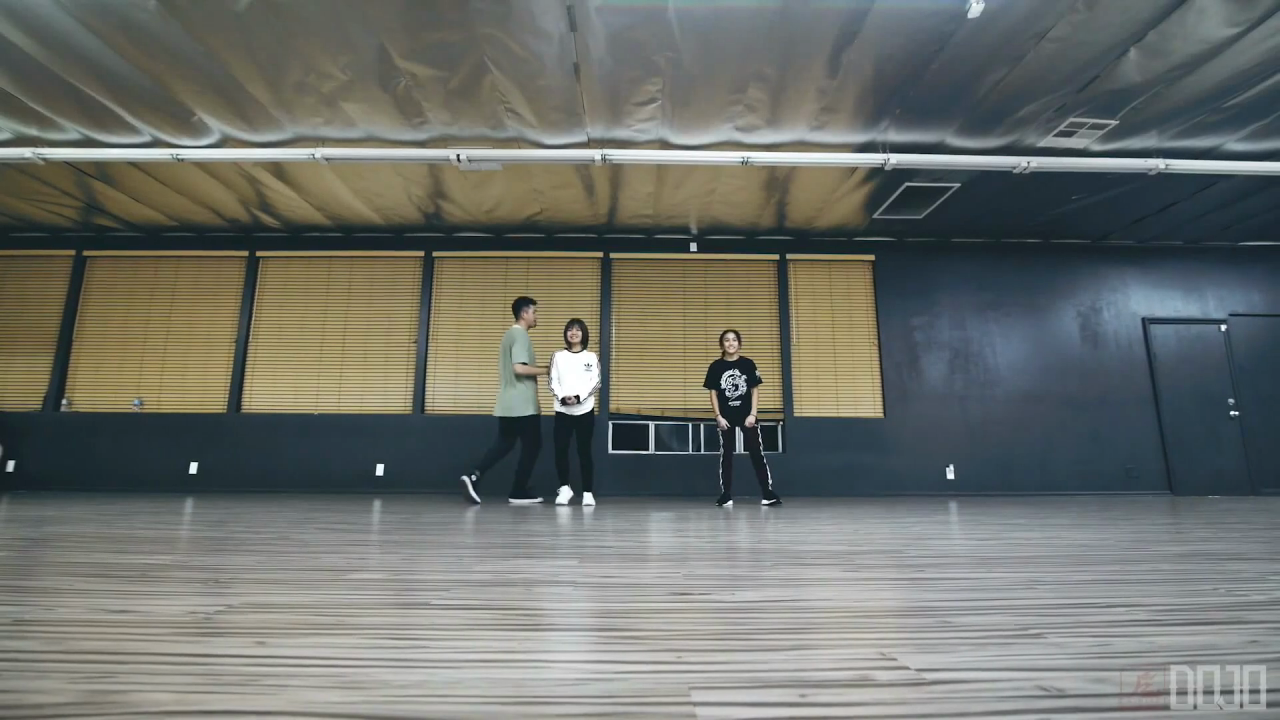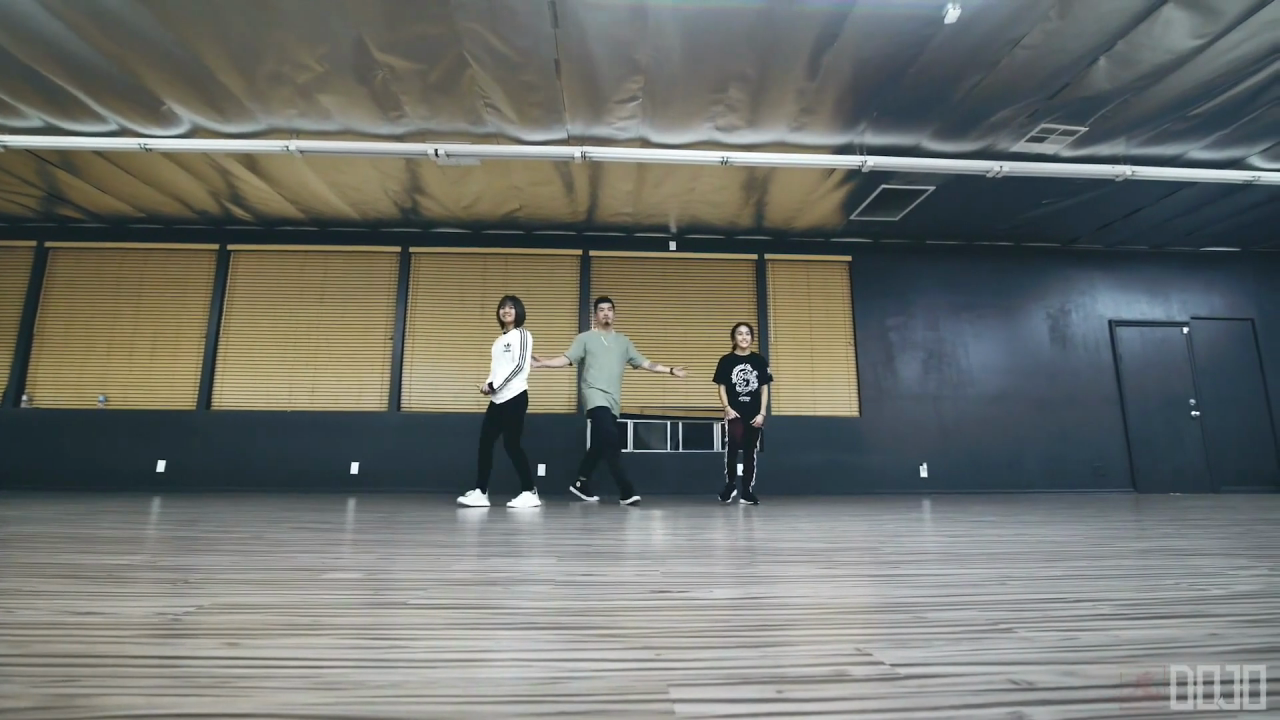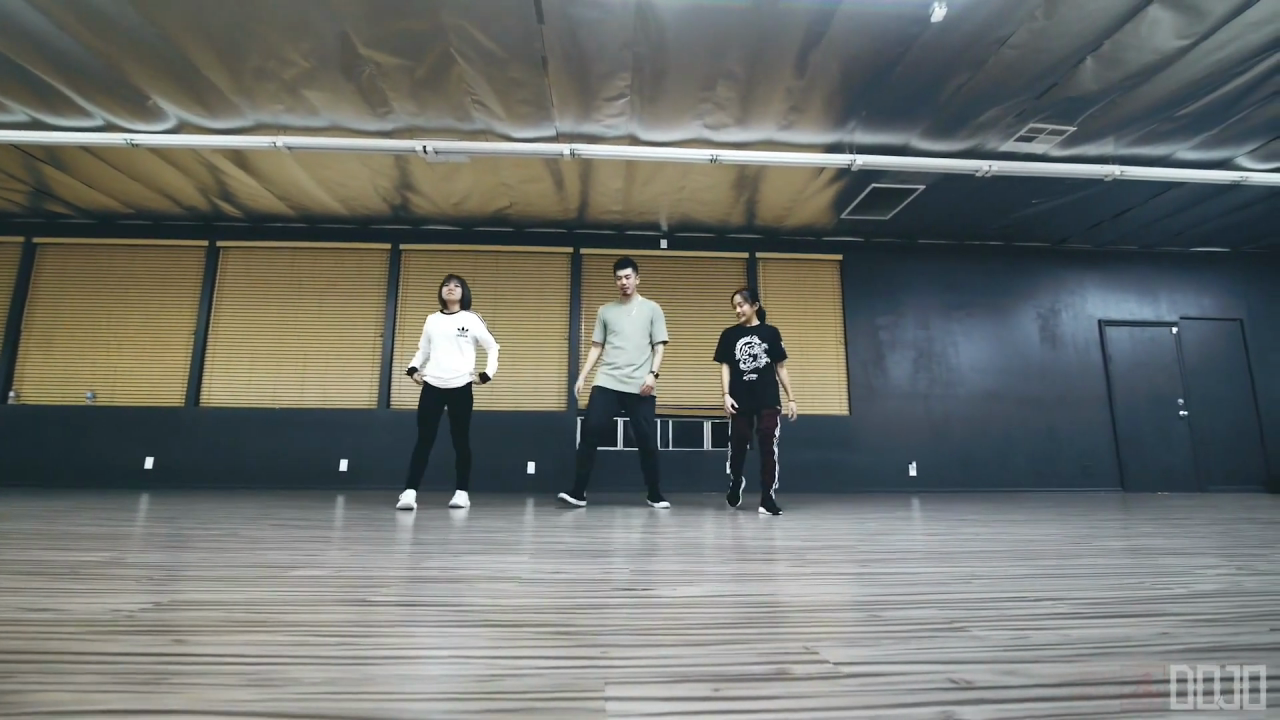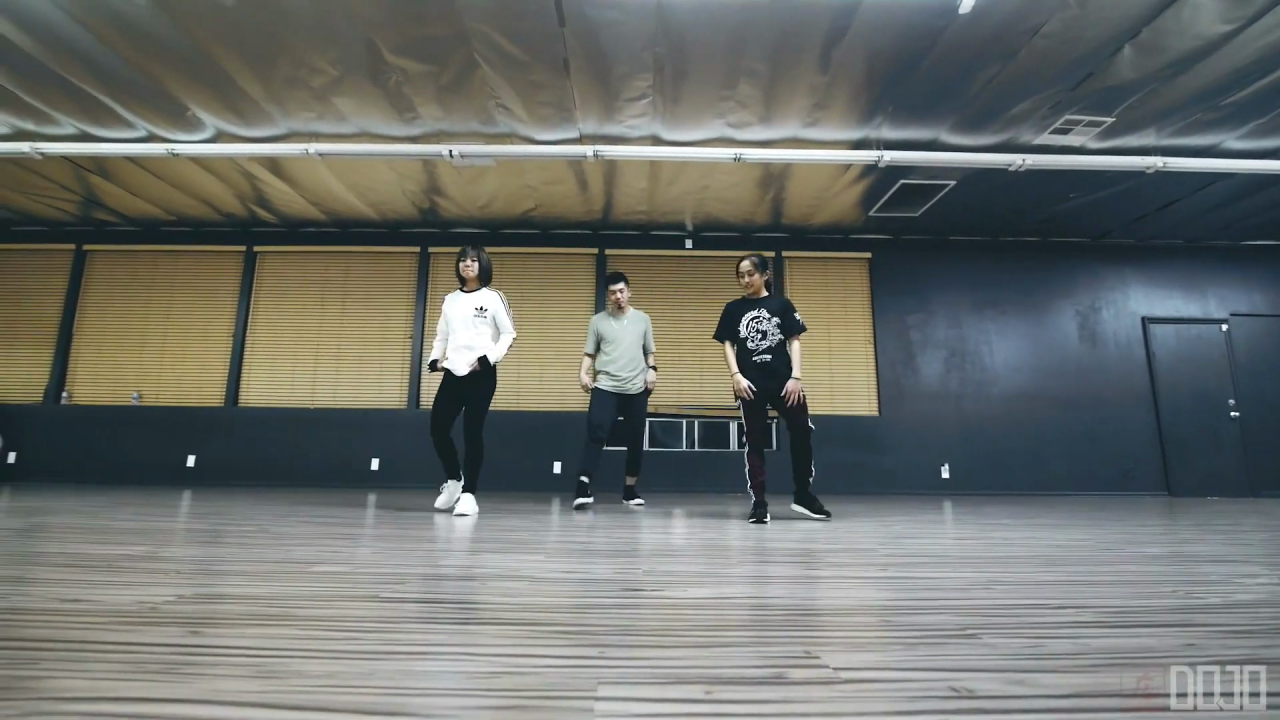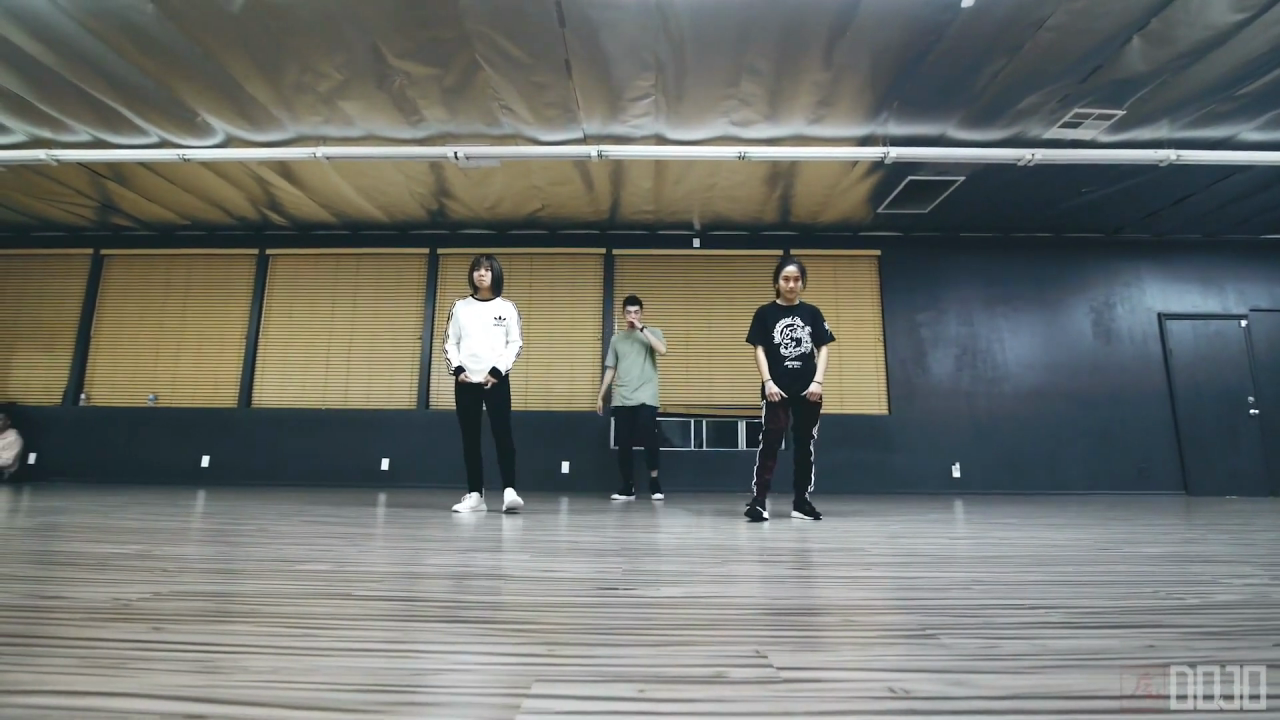
dt=1s
person 1, frame 1
left shoulder: (591, 357)
right shoulder: (558, 356)
left elbow: (596, 382)
right elbow: (552, 382)
left wrist: (579, 397)
right wrist: (563, 398)
left hip: (585, 410)
right hip: (563, 411)
left knee: (584, 451)
right knee: (560, 450)
left ankle: (588, 493)
right ankle: (564, 488)
person 1, frame 2
left shoulder: (522, 335)
right shoulder: (499, 341)
left elbow: (519, 366)
left wrist: (492, 386)
right wrist: (488, 385)
left hip: (515, 397)
right hip: (498, 399)
left knee: (511, 444)
right knee: (485, 443)
left ankle: (529, 492)
right ankle: (480, 492)
person 1, frame 3
left shoulder: (472, 319)
right shoulder: (432, 320)
left elbow: (493, 348)
right elbow: (423, 350)
left wrist: (487, 374)
right wrist: (414, 369)
left hip: (461, 387)
right hip: (432, 386)
left knee: (460, 440)
right knee: (424, 438)
left ankle: (462, 491)
right ankle: (410, 491)
person 1, frame 4
left shoulder: (493, 297)
right shoulder: (450, 300)
left elbow: (508, 334)
right elbow: (441, 336)
left wrist: (488, 359)
right wrist: (435, 359)
left hip: (481, 374)
right hip: (453, 374)
left knee: (472, 432)
right knee: (438, 428)
left ankle: (468, 495)
right ankle: (454, 479)
person 1, frame 5
left shoulder: (507, 307)
right shoulder: (460, 306)
left elbow: (516, 344)
right elbow: (450, 343)
left wrist: (498, 370)
right wrist: (457, 369)
left hip: (497, 380)
right hip: (467, 380)
left knee: (502, 432)
right knee: (470, 437)
left ankle: (509, 490)
right ankle: (475, 494)
person 2, frame 1
left shoulder: (748, 364)
right shoulder: (716, 367)
left elbow: (755, 390)
right elbow: (713, 393)
left wrist: (753, 414)
right wrist: (718, 416)
left hip: (747, 416)
right hip: (726, 417)
left knee: (756, 452)
right knee: (726, 454)
left ankle: (767, 492)
right ankle: (726, 494)
person 2, frame 2
left shoulder: (759, 360)
right shoulder: (726, 360)
left elbow: (764, 388)
right elbow: (721, 387)
left wrist: (762, 413)
right wrist: (726, 407)
left hip: (754, 414)
right hip: (734, 412)
left knee: (750, 452)
right knee: (733, 444)
left ankle: (747, 491)
right ankle: (730, 484)
person 2, frame 3
left shoulder: (770, 333)
right shoulder: (729, 334)
left elbow: (780, 366)
right elbow: (725, 367)
left wrist: (790, 398)
right wrist: (726, 395)
left hip: (768, 398)
right hip: (740, 399)
left knee: (768, 444)
right knee: (738, 444)
left ankle: (768, 498)
right ankle: (736, 483)
person 2, frame 4
left shoulder: (782, 304)
right shoulder: (733, 309)
left elbow: (794, 341)
right elbow: (728, 345)
left wrist: (796, 376)
right wrist: (736, 375)
left hip: (782, 381)
right hip: (750, 384)
left knee: (802, 433)
right knee: (755, 441)
left ankle: (803, 494)
right ankle: (759, 503)
person 2, frame 5
left shoulder: (812, 313)
right shoulder: (765, 313)
left elbow: (823, 349)
right elbow: (760, 350)
left wrist: (818, 381)
right wrist: (767, 382)
left hip: (807, 388)
right hip: (777, 388)
left knee: (805, 443)
right knee: (770, 440)
left ankle: (801, 501)
right ankle: (759, 499)
person 3, frame 1
left shoulder: (510, 335)
right shoulder: (520, 336)
right elbow: (519, 369)
left wrist: (541, 371)
right wrist: (546, 370)
left hip: (507, 404)
right hip: (523, 405)
left knee: (503, 444)
right knee: (532, 445)
left ankle: (474, 476)
right ankle: (519, 491)
person 3, frame 2
left shoulder: (623, 341)
right shoulder: (585, 338)
left elbow: (643, 363)
right elbow: (567, 359)
left wrist: (670, 371)
right wrist: (543, 363)
left hip: (612, 401)
right hip: (595, 397)
left knee: (601, 445)
right knee: (611, 441)
left ankle: (580, 483)
right ankle: (626, 490)
person 3, frame 3
left shoulder: (652, 309)
right shoulder: (605, 311)
left elbow: (659, 345)
right elbow: (596, 347)
left wrist: (653, 374)
right wrist: (581, 377)
left hip: (639, 386)
right hip: (607, 382)
left knee: (646, 438)
right knee: (590, 430)
left ankle: (654, 493)
right ankle: (578, 489)
person 3, frame 4
left shoulder: (642, 319)
right shoulder: (598, 321)
left elbow: (649, 352)
right elbow: (589, 353)
left wrist: (651, 369)
right wrist: (583, 374)
left hip: (636, 389)
right hip: (605, 387)
left knee: (635, 441)
right knee: (596, 434)
left ankle: (630, 490)
right ankle: (584, 487)
person 3, frame 5
left shoulder: (652, 332)
right shoulder: (616, 339)
left elbow: (662, 350)
right elbow: (610, 369)
left wrist: (642, 329)
right wrist: (600, 396)
left hip: (646, 397)
right hip: (621, 399)
left knee: (648, 438)
right knee: (623, 443)
left ankle: (654, 481)
right ankle: (627, 486)
